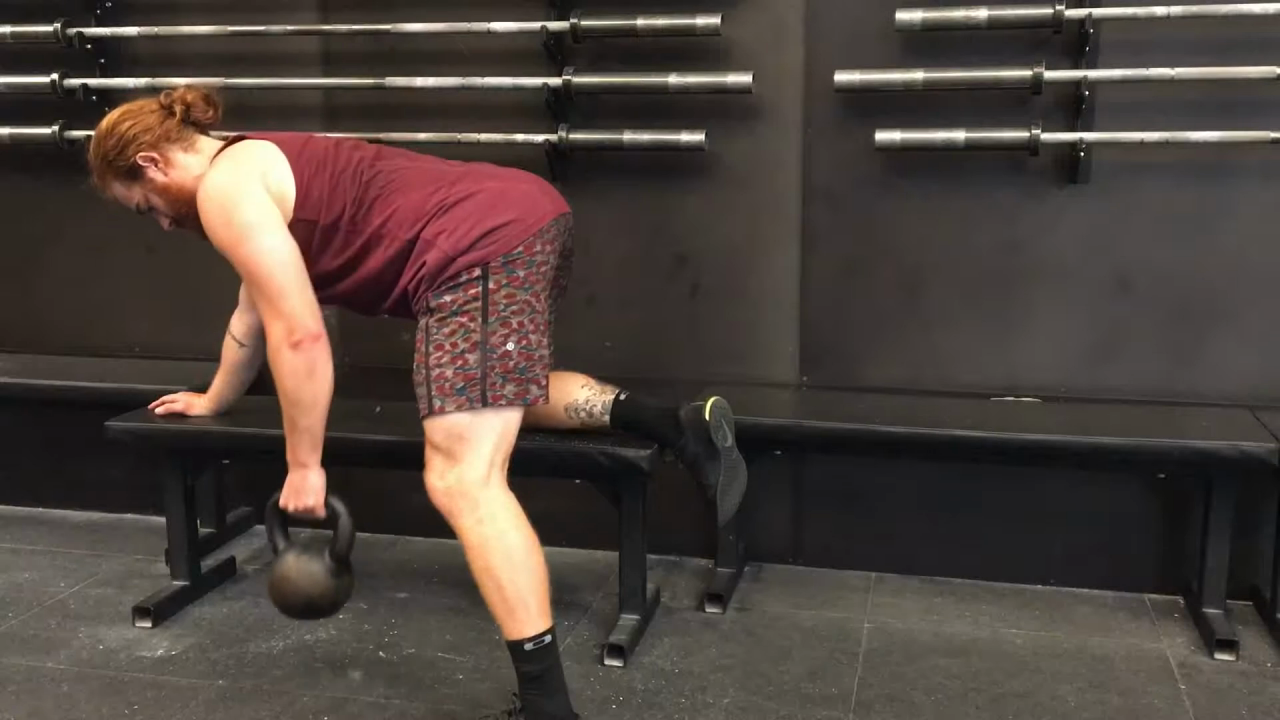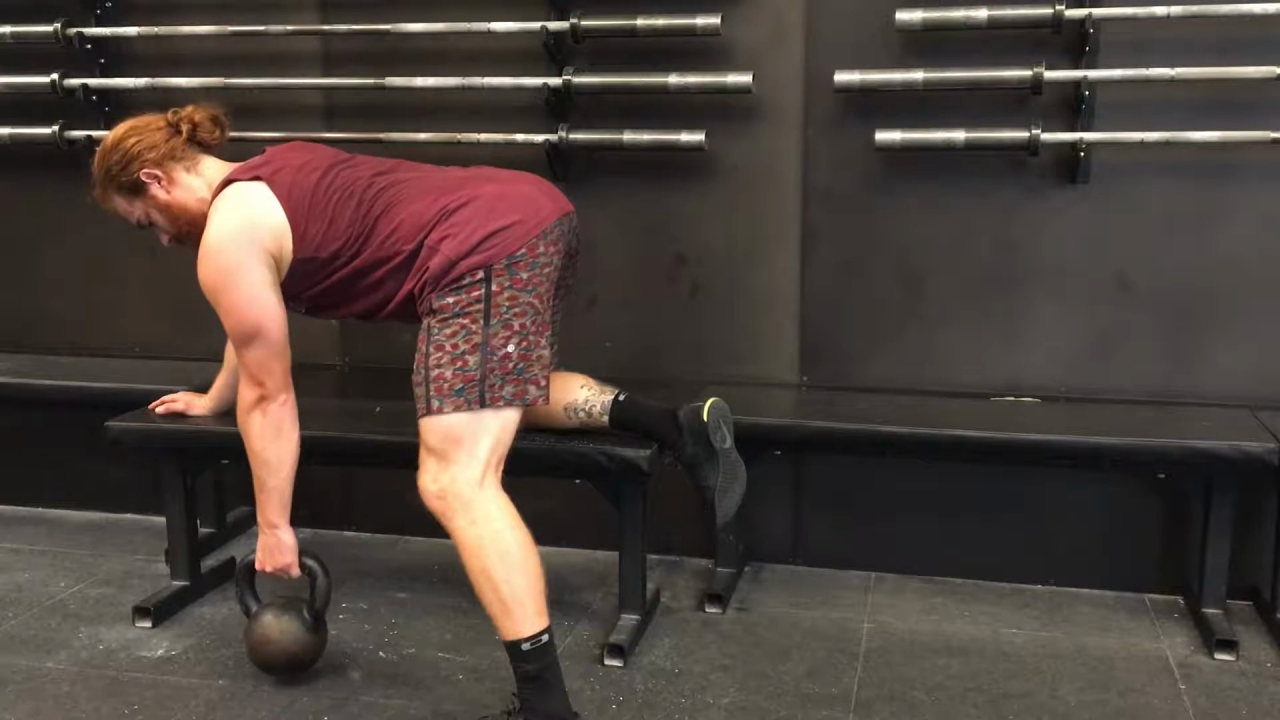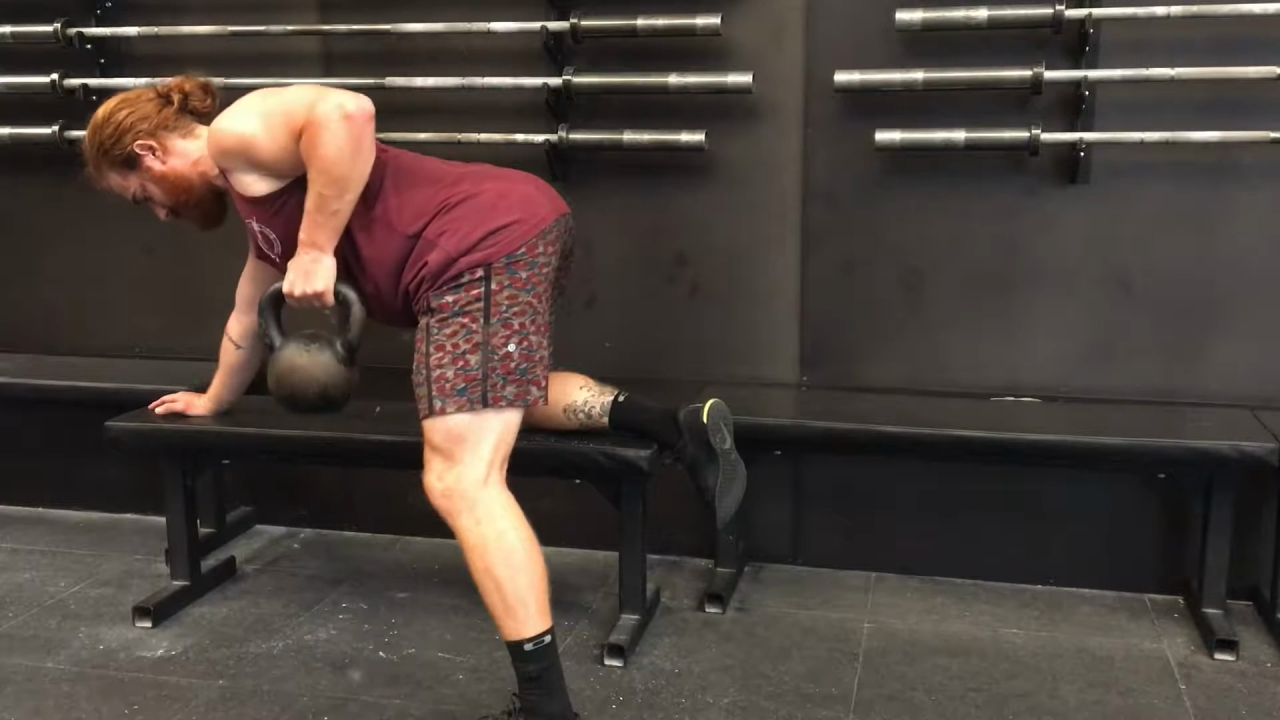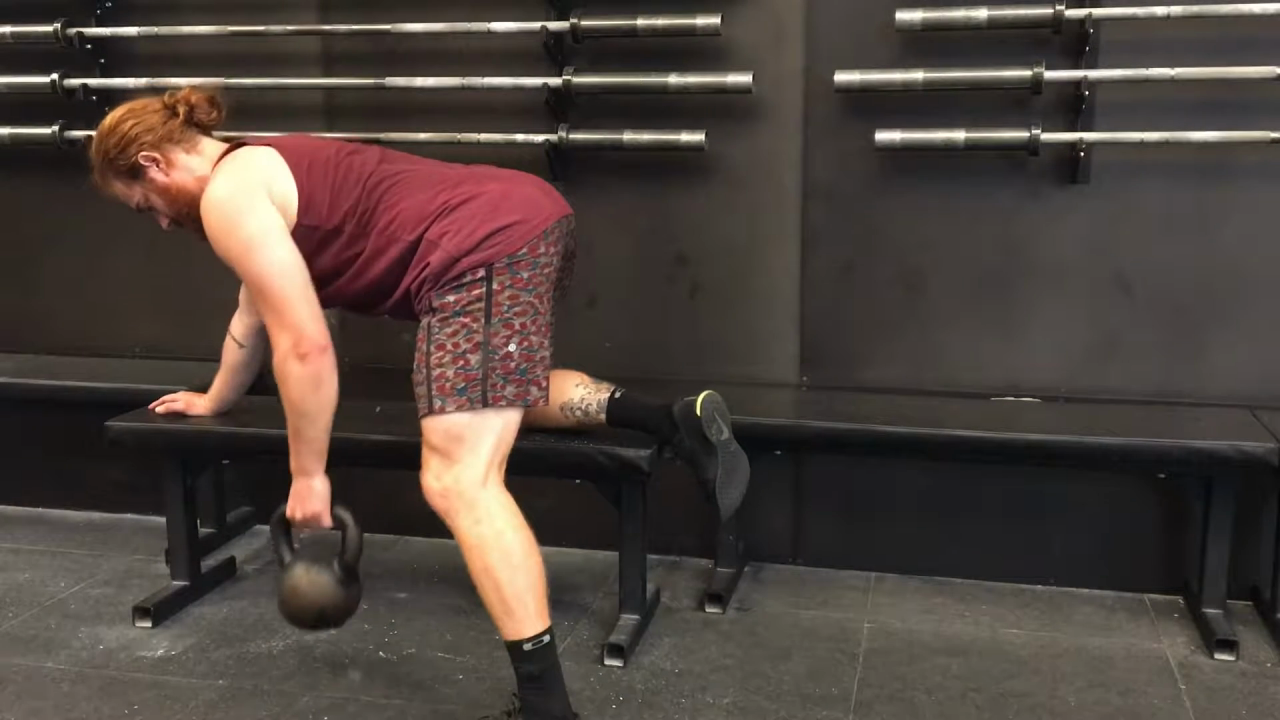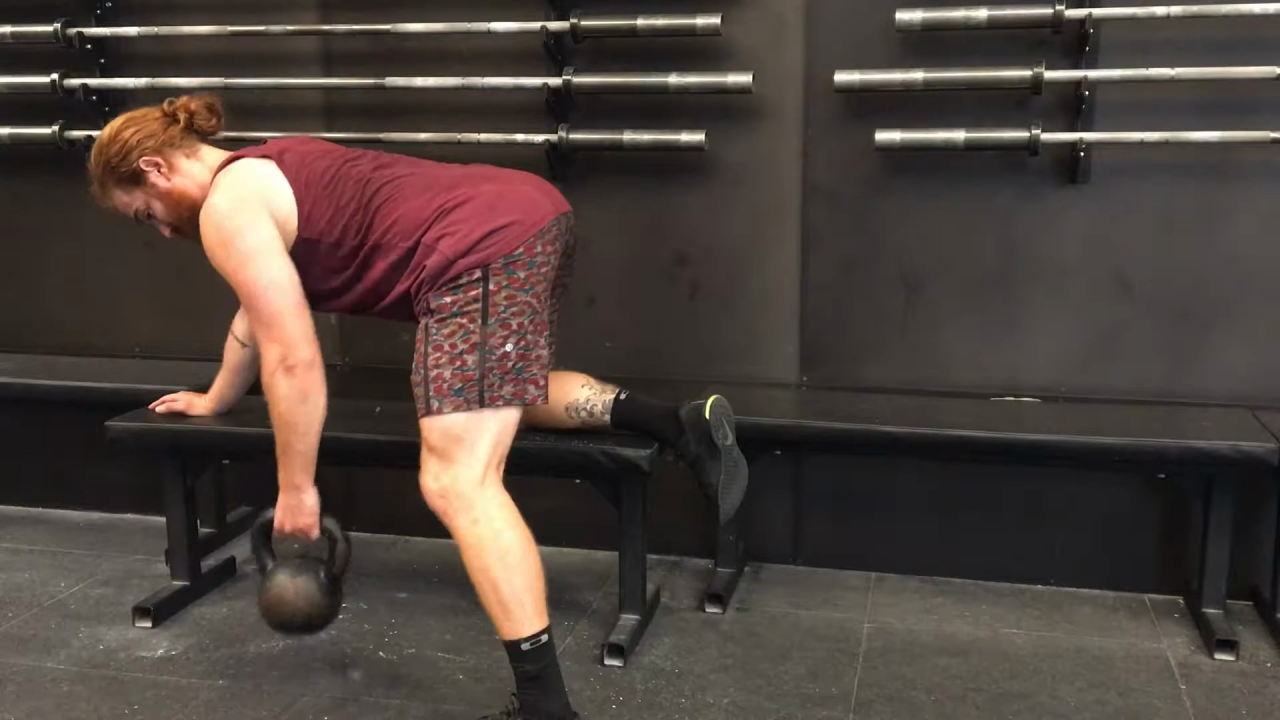
dt=1s
person 1, frame 1
left shoulder: (225, 189)
right shoulder: (261, 169)
left elbow: (300, 335)
right elbow: (255, 316)
left wrist: (304, 469)
right wrist: (212, 401)
left hip: (482, 247)
right hip: (525, 213)
left knee: (462, 483)
right knee: (498, 391)
right ankle: (682, 426)
person 1, frame 2
left shoulder: (230, 236)
right shoulder: (266, 179)
left elbow: (269, 395)
right elbow: (255, 336)
left wrist: (274, 529)
right wrist: (212, 400)
left hip: (485, 250)
right hip: (530, 209)
left knee: (456, 484)
right knee: (500, 391)
right ankle: (681, 426)
person 1, frame 3
left shoulder: (237, 135)
right shoulder: (256, 187)
left elbow: (347, 112)
right elbow: (250, 313)
left wrist: (316, 249)
right wrist: (213, 400)
left hip: (484, 244)
right hip: (522, 218)
left knee: (462, 484)
right knee: (498, 392)
right ankle: (681, 428)
person 1, frame 4
left shoulder: (228, 196)
right shoulder: (263, 171)
left elbow: (305, 345)
right elbow: (256, 313)
left wrist: (309, 476)
right wrist: (214, 400)
left hip: (483, 249)
right hip: (526, 213)
left knee: (459, 484)
right knee: (498, 392)
right ankle: (677, 421)
person 1, frame 5
left shoulder: (228, 207)
right shoulder: (264, 172)
left elbow: (294, 362)
right elbow: (259, 315)
left wrist: (296, 491)
right wrist: (214, 399)
left hip: (483, 250)
right hip: (528, 211)
left knee: (458, 485)
right knee: (499, 392)
right ankle: (682, 423)
